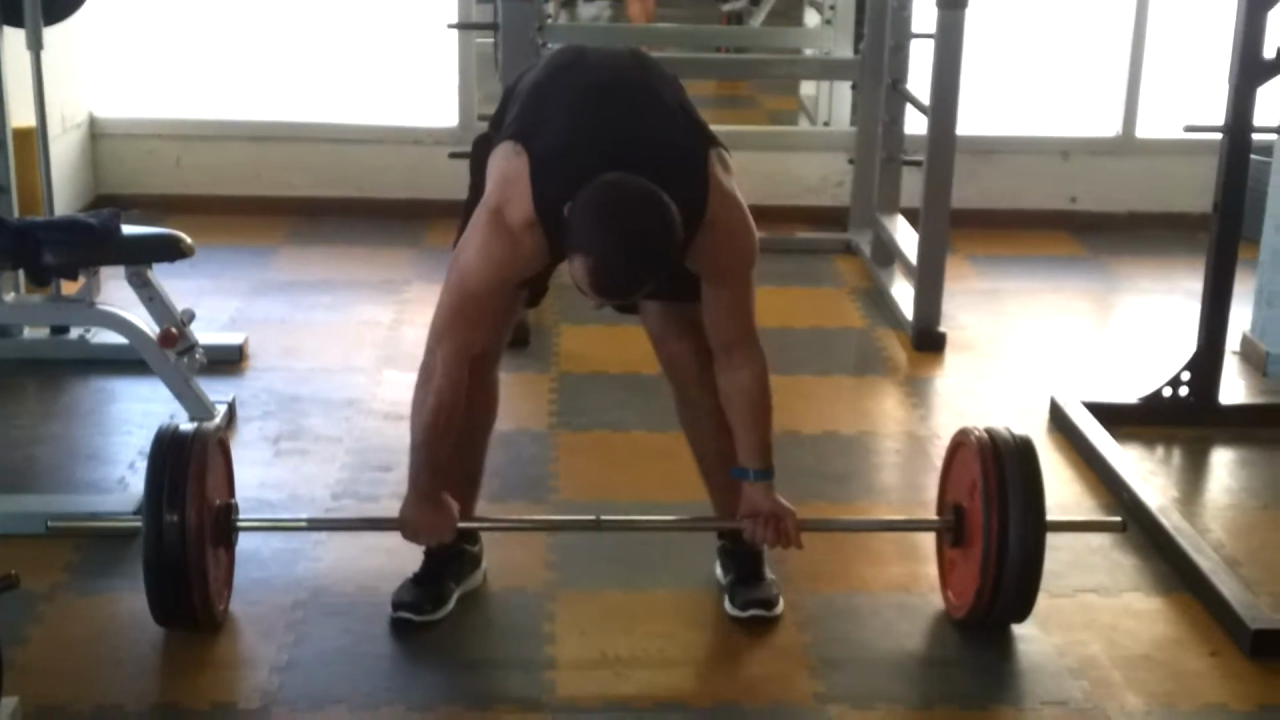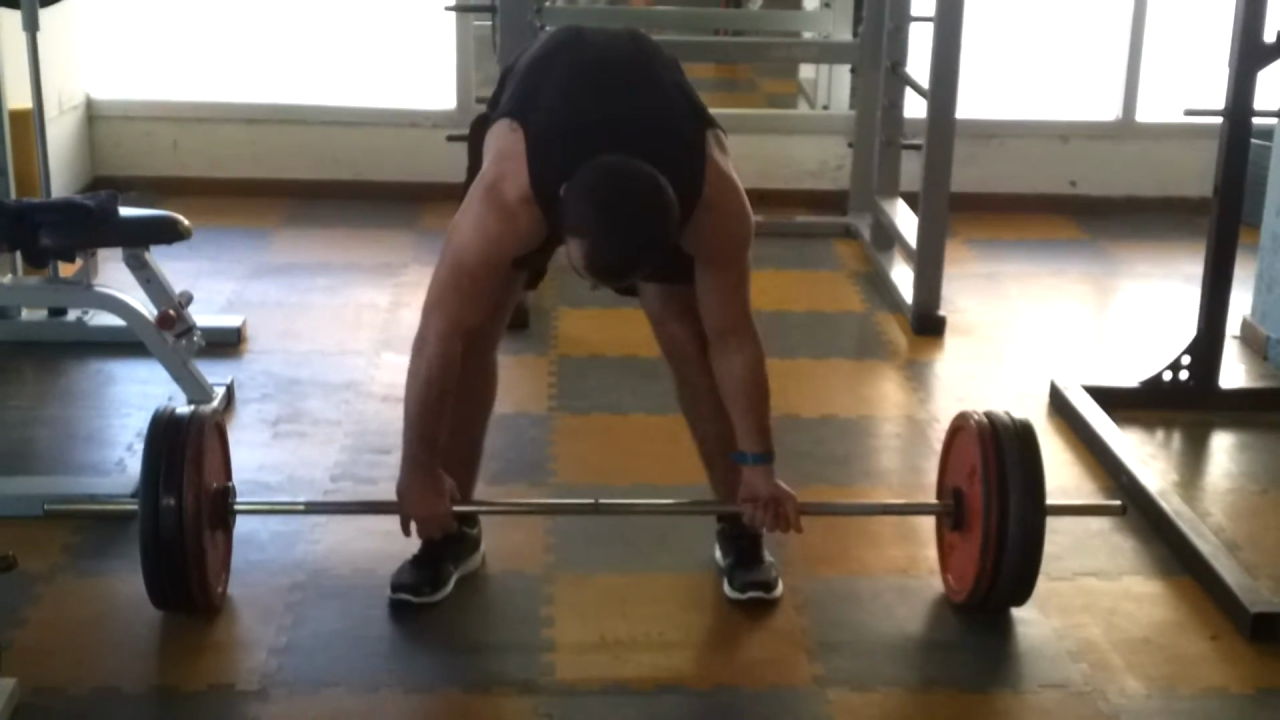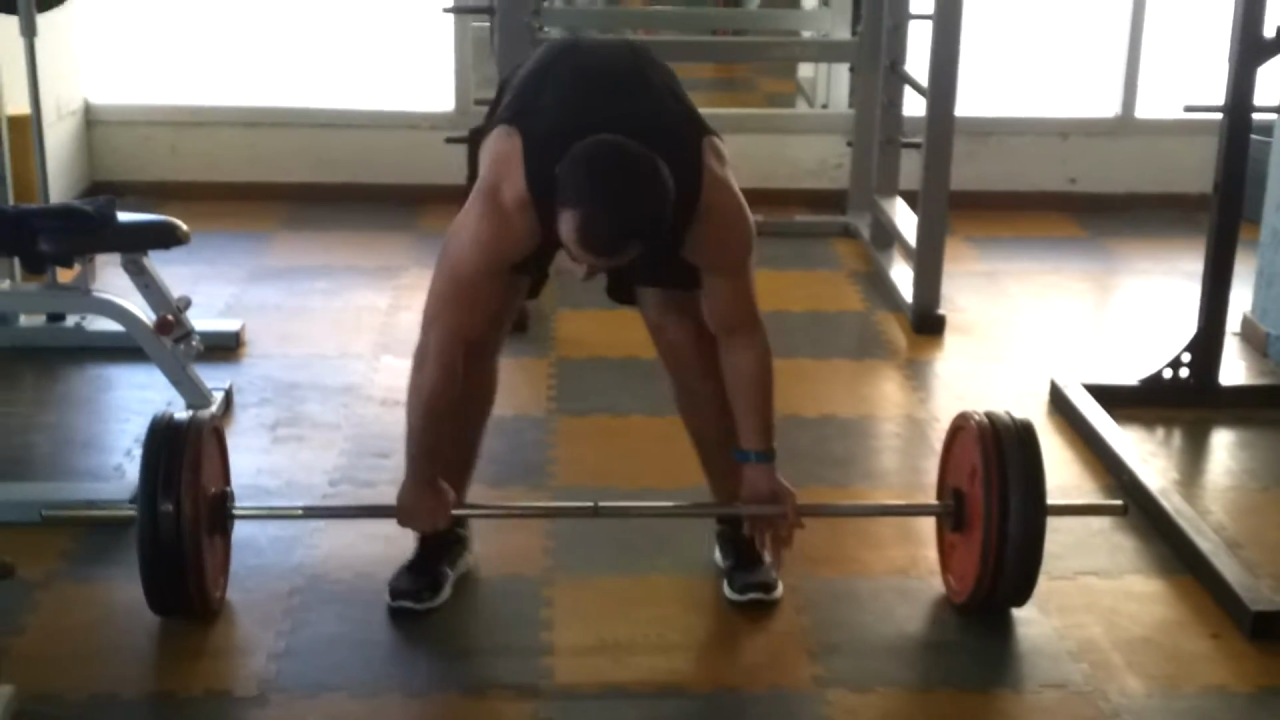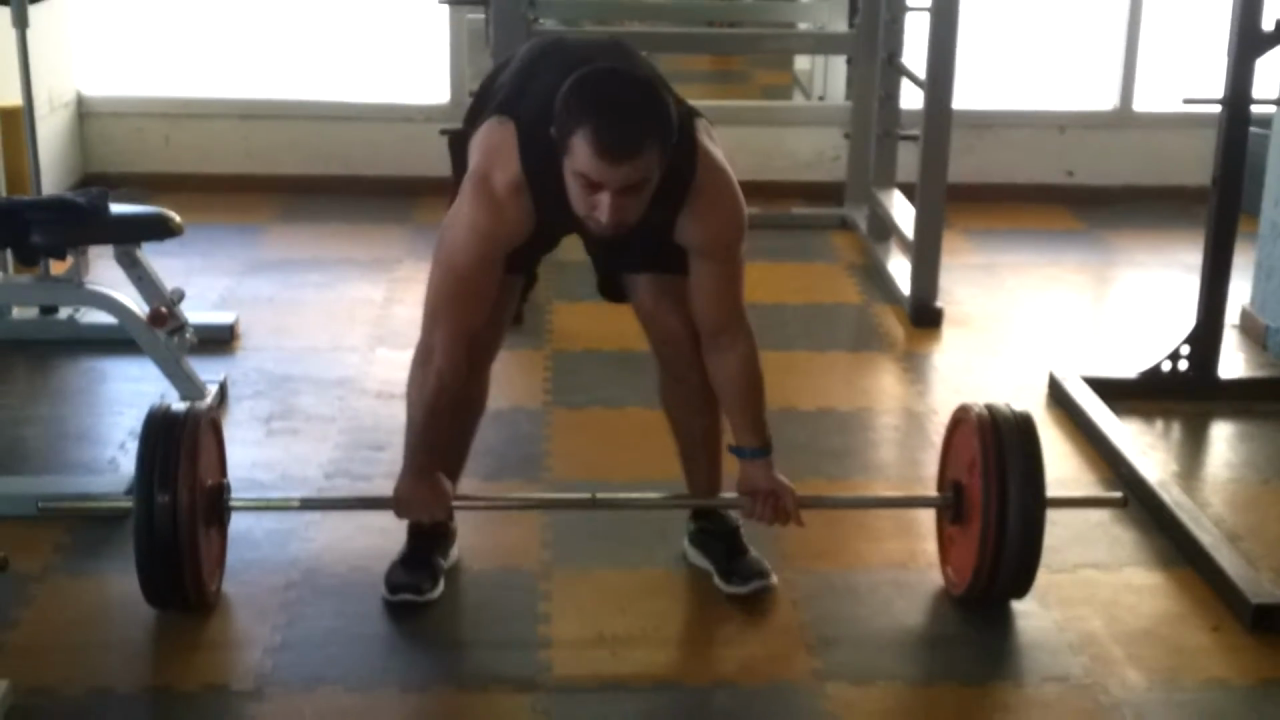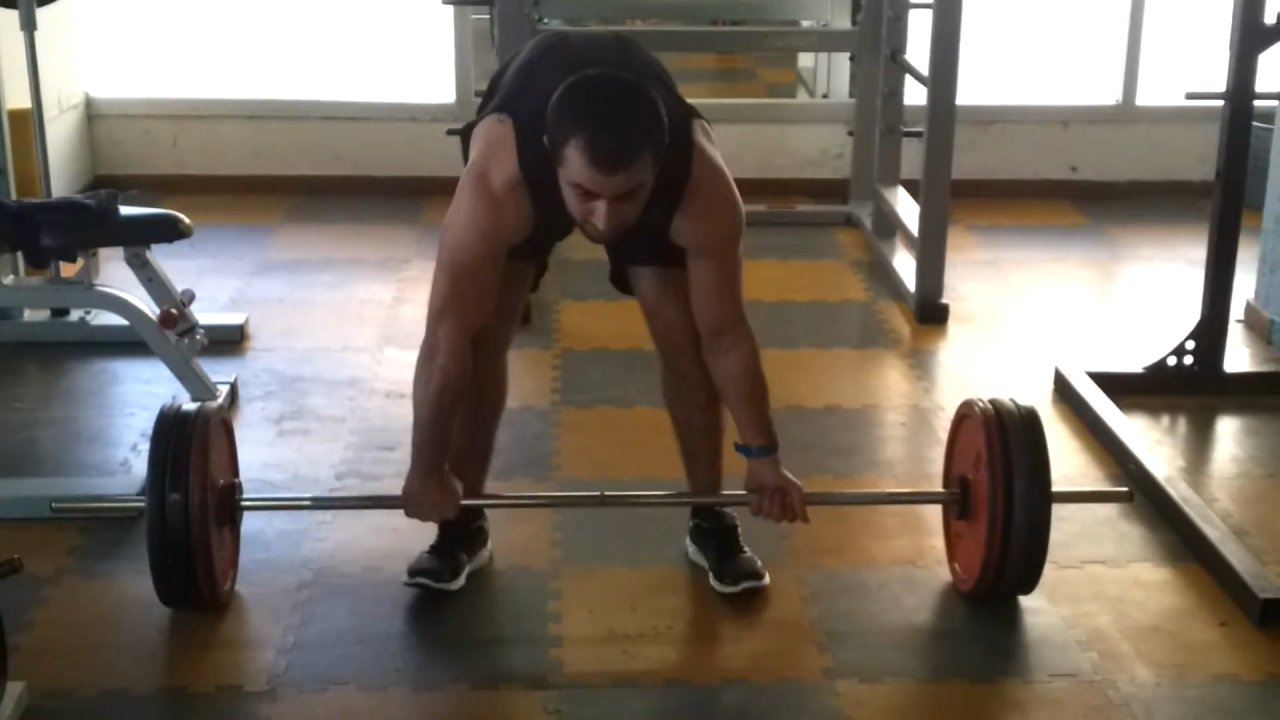
dt=0.5s
person 1, frame 1
left shoulder: (719, 220)
right shoulder: (511, 221)
left elbow: (736, 351)
right elbow: (447, 357)
left wrist: (758, 482)
right wrist: (424, 495)
left knee: (689, 348)
right knee: (477, 344)
left ankle: (738, 544)
right ankle: (455, 548)
person 1, frame 2
left shoulder: (715, 203)
right shoulder: (507, 199)
left elbow: (730, 336)
right elbow: (441, 333)
left wrist: (757, 466)
right wrist: (418, 470)
left knee: (687, 334)
right knee: (475, 328)
left ankle: (737, 526)
right ankle: (454, 530)
person 1, frame 3
left shoulder: (714, 207)
right shoulder: (505, 201)
left elbow: (740, 334)
right elbow: (442, 342)
left wrist: (759, 465)
right wrist: (420, 482)
left knee: (688, 341)
right knee: (474, 339)
left ankle: (736, 527)
right ankle: (442, 534)
person 1, frame 4
left shoulder: (707, 188)
right shoulder: (498, 184)
left elbow: (723, 335)
right elbow: (445, 339)
left wrist: (756, 459)
right wrist: (418, 473)
left knee: (680, 336)
right knee: (473, 342)
left ankle: (709, 518)
right ankle: (431, 529)
person 1, frame 5
left shoulder: (704, 187)
right shoulder: (496, 181)
left elbow: (723, 334)
right elbow: (448, 336)
left wrist: (763, 457)
right wrist: (425, 472)
left knee: (681, 332)
right knee: (484, 333)
left ankle: (709, 518)
right ankle: (464, 525)
